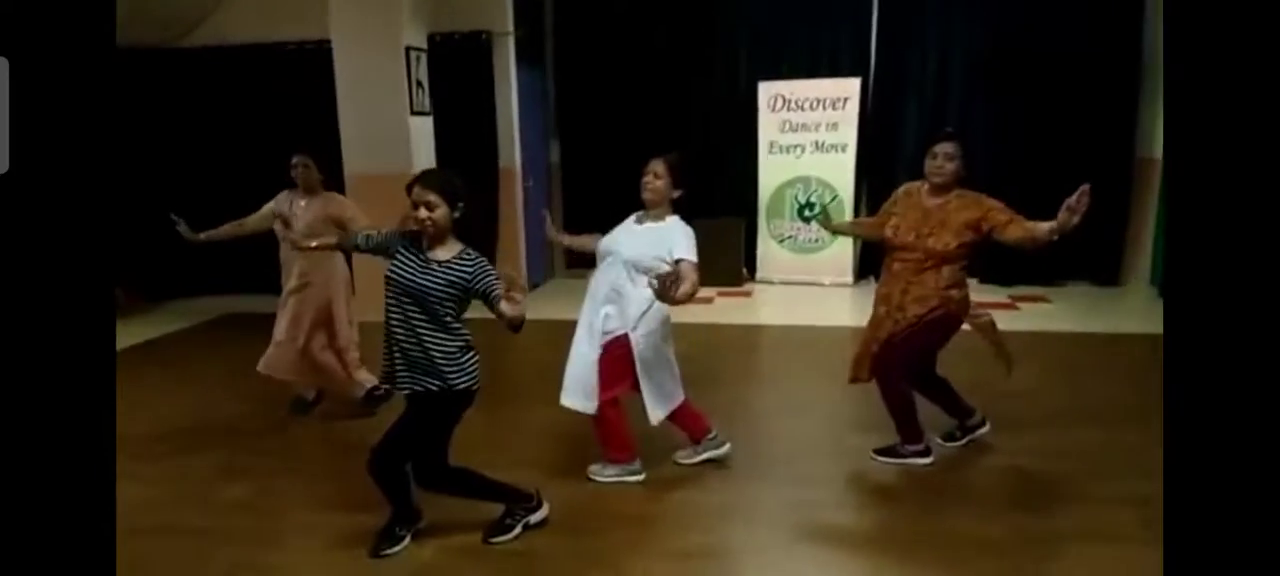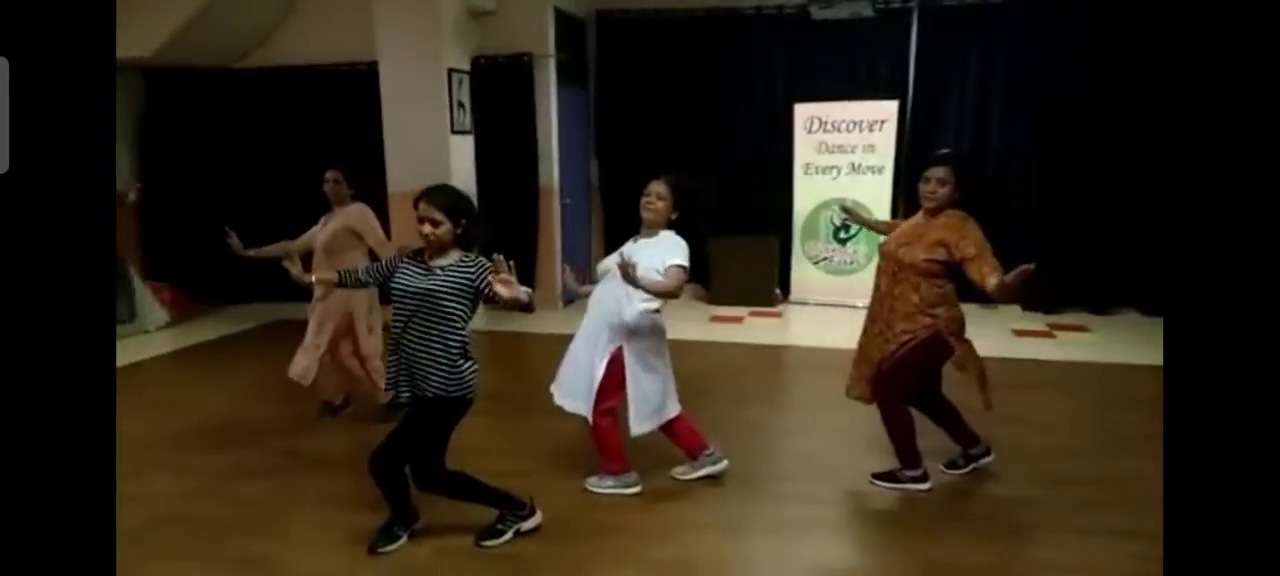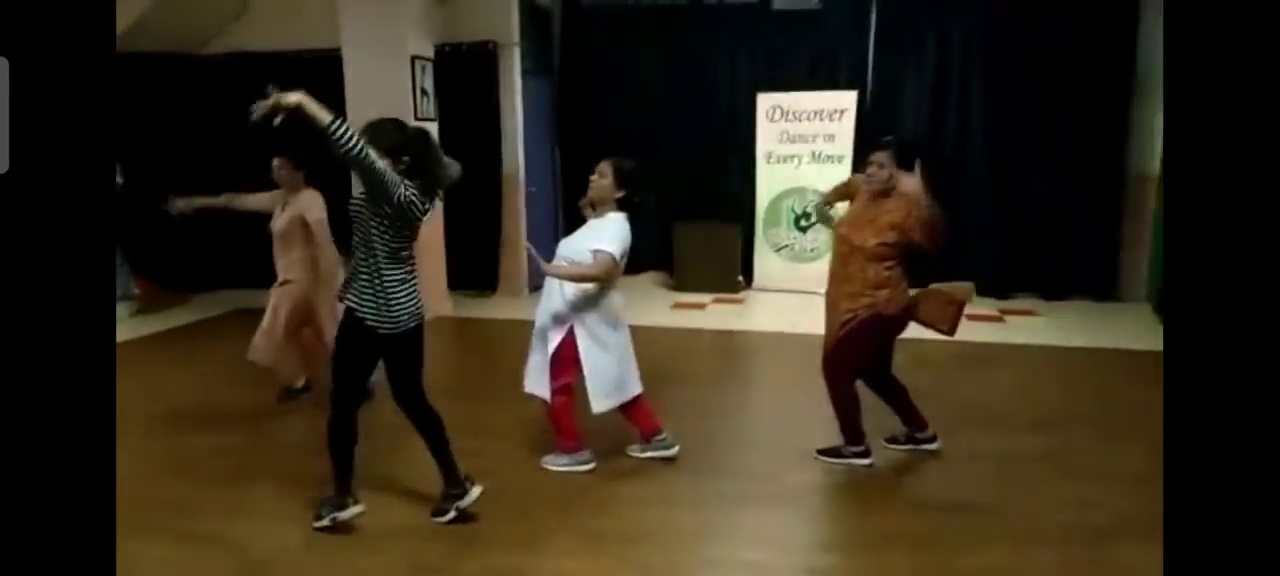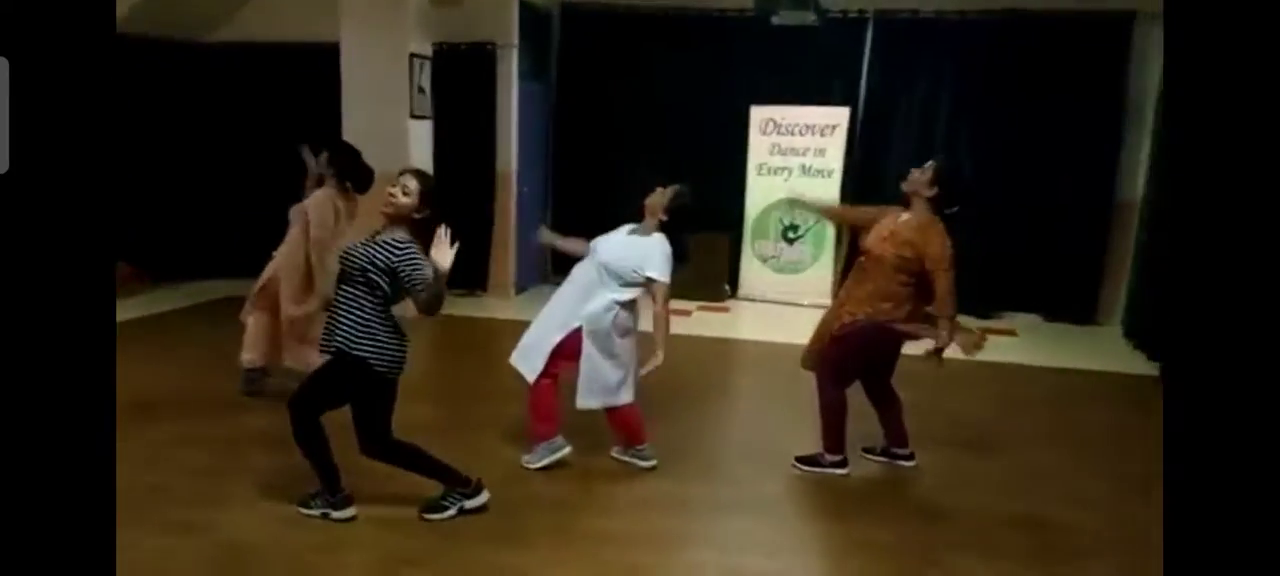
dt=0.7s
person 1, frame 1
left shoulder: (471, 265)
right shoulder: (402, 243)
left elbow: (510, 319)
right elbow: (362, 241)
left wrist: (512, 313)
right wrist: (311, 243)
left hip: (451, 381)
right hip: (417, 378)
left knee: (385, 458)
right knee: (431, 471)
left ankle: (404, 518)
right ankle: (523, 501)
person 1, frame 2
left shoulder: (472, 268)
right shoulder: (405, 262)
left elbow: (523, 300)
right elbow: (361, 276)
left wrist: (513, 294)
right wrist: (310, 278)
left hip: (448, 388)
right hip: (419, 385)
left knee: (384, 460)
right knee: (428, 472)
left ankle: (402, 518)
right ankle: (517, 509)
person 1, frame 3
left shoulder: (393, 192)
right shoulder: (416, 192)
left elbow: (356, 152)
right elbow: (450, 168)
left wrist: (305, 104)
left hip: (371, 313)
right hip: (402, 315)
left knee: (345, 401)
right knee: (412, 398)
left ankle: (342, 496)
right ankle: (456, 485)
person 1, frame 4
left shoulder: (404, 250)
right shoulder: (376, 239)
left elbow: (428, 304)
right elbow: (353, 288)
left wrist: (439, 273)
left hip: (365, 352)
right hip: (359, 350)
left knee: (302, 405)
right knee: (377, 441)
left ankle: (333, 495)
right ankle: (464, 486)
person 2, frame 1
left shoulder: (973, 206)
right shoulder: (906, 194)
left elbow: (1017, 228)
right elbow: (876, 227)
left wrist: (1057, 227)
right wrist: (834, 227)
left hip: (936, 308)
right hip: (897, 304)
left knee: (886, 367)
right knee: (917, 371)
left ankle: (913, 446)
right ankle: (971, 420)
person 2, frame 2
left shoulder: (959, 226)
right shoulder: (922, 217)
left elbow: (979, 263)
left wrist: (1000, 286)
right wrist: (865, 222)
left hip: (930, 329)
right hip: (901, 324)
left knee: (887, 389)
right knee: (923, 393)
left ankle: (913, 472)
right ankle: (976, 449)
person 2, frame 3
left shoulder: (903, 208)
right shoulder: (863, 189)
left elbow: (929, 238)
right elbow: (842, 189)
left wrist: (921, 199)
right wrist: (824, 206)
left hip: (876, 307)
right hip: (856, 305)
left knee: (836, 368)
right knee: (875, 372)
left ankle: (855, 447)
right ankle: (921, 432)
person 2, frame 4
left shoulder: (930, 231)
right shoulder: (892, 216)
left elbow: (943, 281)
right elbow: (851, 215)
left wrist: (944, 329)
right wrist: (811, 205)
left hip: (877, 319)
right hip: (870, 315)
left knee: (830, 377)
right knee: (876, 382)
left ankle: (833, 456)
right ankle: (899, 448)
person 3, frame 1
left shoulder: (677, 231)
right shoulder: (633, 221)
left elbow: (690, 280)
right elbow: (603, 244)
left wrist: (673, 297)
right wrist: (562, 239)
left hip: (631, 327)
right hip: (610, 321)
left knee: (600, 392)
right knee: (657, 388)
left ankle: (624, 461)
right ankle: (707, 439)
person 3, frame 2
left shoulder: (673, 244)
right shoulder: (635, 242)
left elbow: (674, 285)
left wrist: (637, 282)
right wrist: (581, 289)
left hip: (629, 339)
right hip: (607, 334)
left knee: (598, 404)
right knee: (656, 402)
left ankle: (619, 474)
right ankle: (704, 455)
person 3, frame 3
left shoulder: (615, 226)
right shoulder: (601, 220)
left elbow: (600, 271)
left wrist: (551, 269)
right wrist: (586, 206)
left hip: (580, 318)
right hip: (571, 315)
left knee: (554, 383)
right knee: (614, 381)
left ankle: (573, 451)
right ankle: (656, 438)
person 3, frame 4
left shoulder: (658, 250)
right shoulder: (630, 231)
left elbow: (660, 304)
right elbow: (593, 250)
left wrist: (659, 351)
right wrist: (556, 241)
left hip: (593, 321)
right hip: (577, 311)
left knee: (541, 369)
right knee: (611, 384)
left ankle: (548, 441)
right ankle: (636, 446)
person 4, frame 1
left shoulder: (333, 202)
right shoulder: (284, 200)
right elbow: (247, 224)
right wrist: (199, 237)
left hip: (321, 282)
right hip: (297, 284)
left knee: (289, 342)
right knee: (315, 343)
left ankle: (309, 392)
right ankle: (367, 388)
person 4, frame 2
left shoulder: (358, 212)
right shoulder: (326, 221)
left elbow: (382, 248)
right elbow: (295, 246)
right wrist: (249, 252)
left hip: (349, 293)
right hip: (329, 294)
left knee: (324, 348)
right knee: (343, 349)
left ankle: (336, 397)
person 4, frame 3
left shoulder: (309, 198)
right shoulder: (279, 198)
left elbow: (320, 226)
right elbow: (238, 201)
right wrist: (195, 202)
left hip: (308, 277)
right hip: (292, 277)
person 4, frame 4
left shoulder: (324, 198)
right shoulder: (345, 199)
left elbow: (318, 242)
left wrist: (319, 289)
right wrist: (313, 174)
left hip: (294, 266)
left knee: (262, 310)
right knee: (315, 327)
left ankle: (254, 370)
